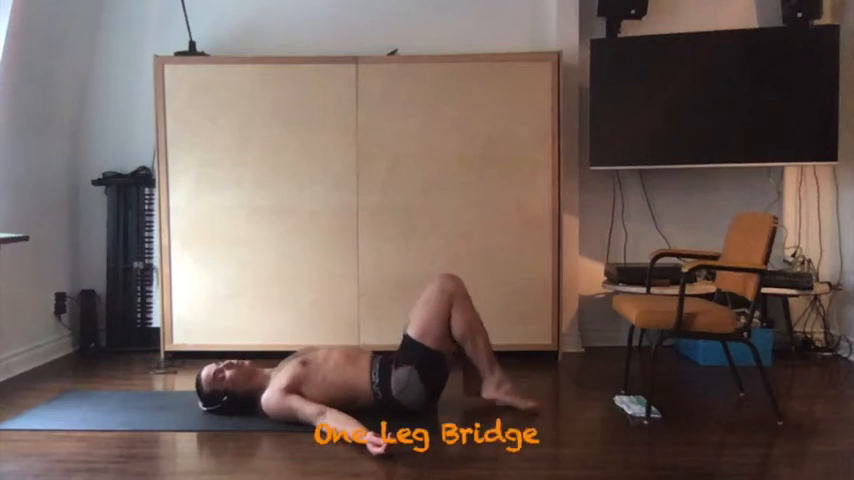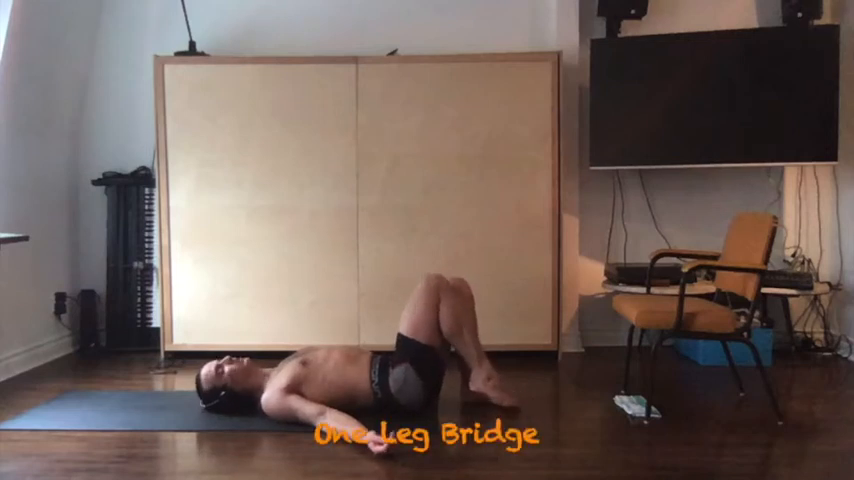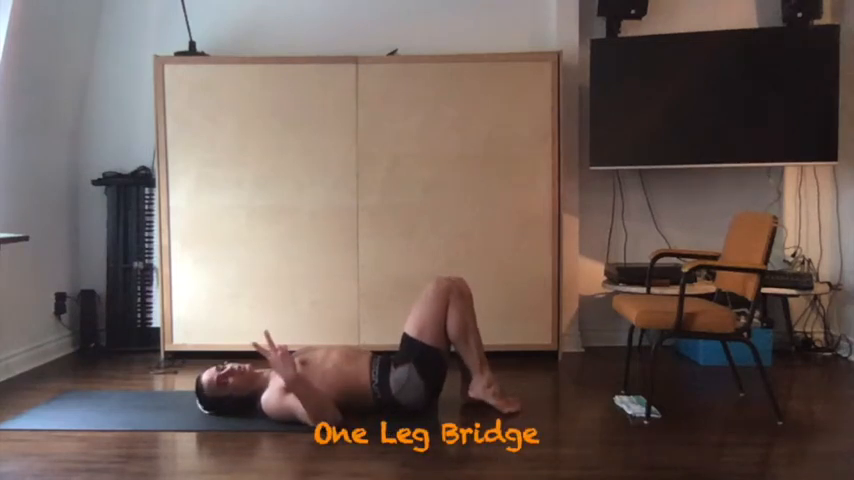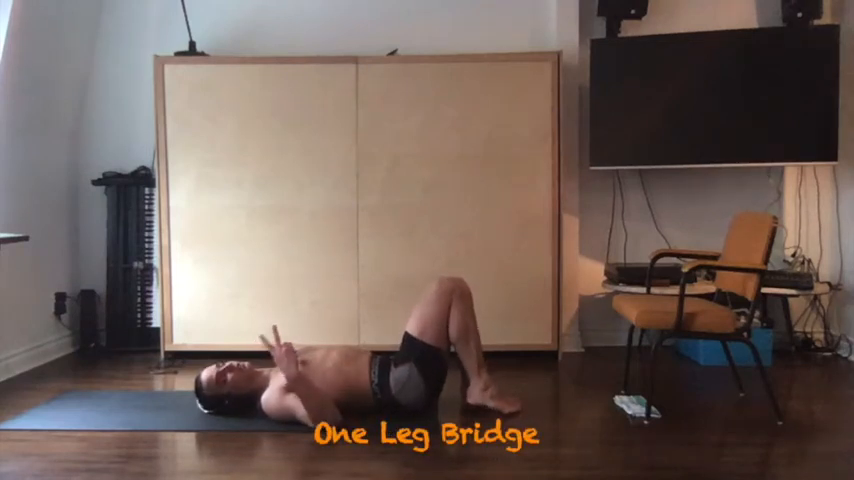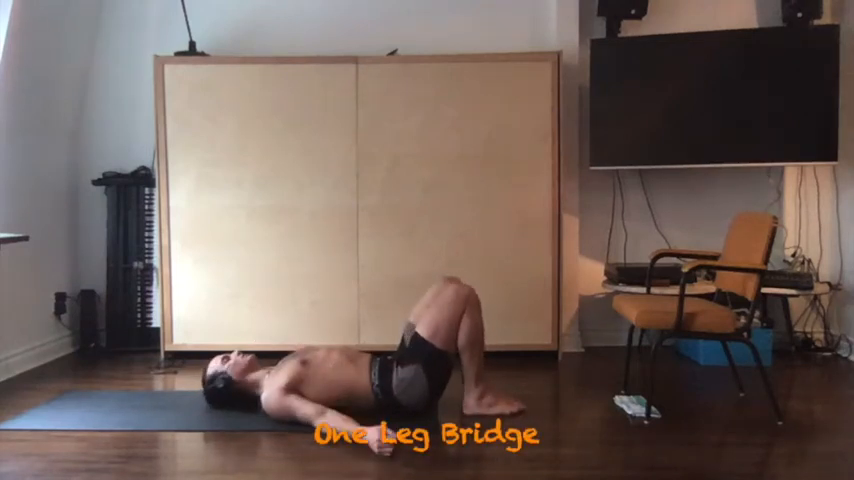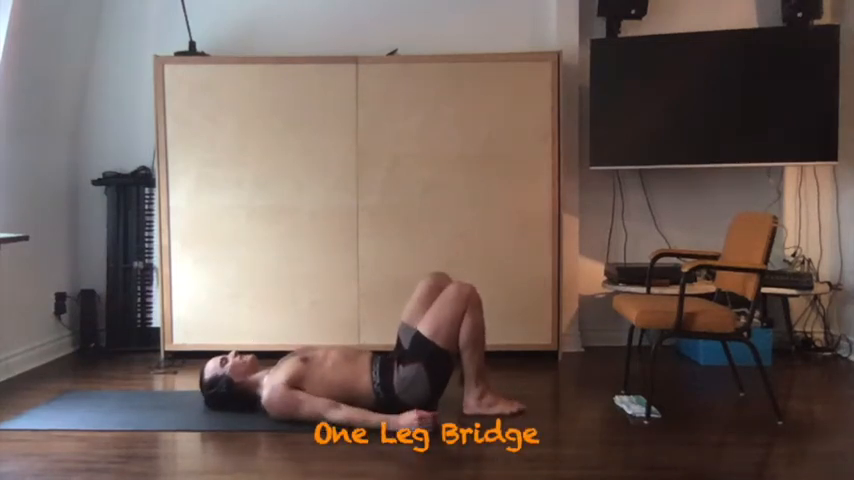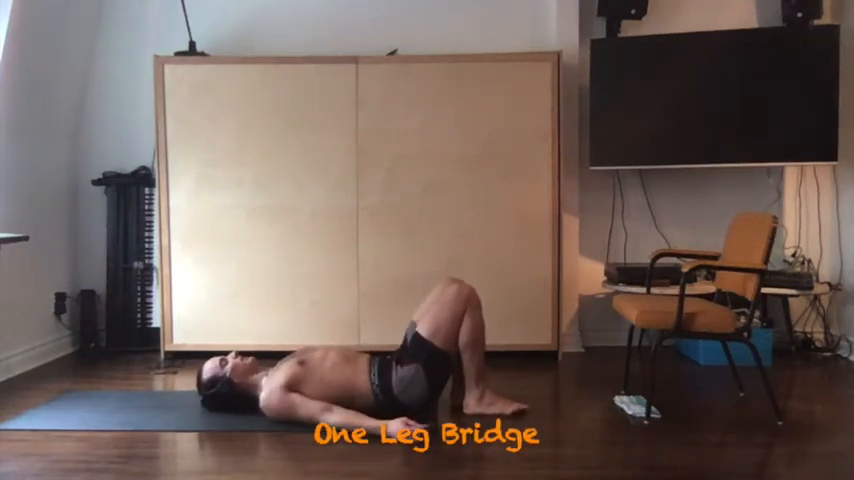
dt=0.7s
person 1, frame 1
left shoulder: (279, 374)
right shoulder: (272, 400)
right elbow: (322, 415)
right wrist: (366, 437)
left hip: (393, 365)
right hip: (404, 385)
left knee: (448, 282)
right knee: (449, 291)
left ankle: (475, 377)
right ankle: (494, 383)
person 1, frame 2
left shoulder: (280, 372)
right shoulder: (272, 399)
right elbow: (322, 415)
right wrist: (365, 434)
left hip: (391, 369)
right hip: (401, 384)
left knee: (457, 286)
right knee: (434, 284)
left ankle: (472, 387)
right ankle: (481, 375)
person 1, frame 3
left shoulder: (276, 377)
right shoulder: (273, 399)
right elbow: (329, 419)
right wrist: (292, 380)
left hip: (392, 369)
right hip: (405, 384)
left knee: (455, 288)
right knee: (445, 289)
left ankle: (472, 386)
right ankle: (482, 383)
person 1, frame 4
left shoulder: (277, 375)
right shoulder: (273, 400)
right elbow: (329, 419)
right wrist: (295, 376)
left hip: (394, 370)
right hip: (404, 385)
left knee: (452, 288)
right knee: (448, 289)
left ankle: (473, 385)
right ankle: (479, 387)
person 1, frame 5
left shoulder: (278, 374)
right shoulder: (272, 398)
right elbow: (321, 416)
right wrist: (367, 432)
left hip: (394, 366)
right hip: (404, 385)
left knee: (449, 285)
right knee: (462, 295)
left ankle: (475, 385)
right ankle: (476, 397)
person 1, frame 6
left shoulder: (278, 375)
right shoulder: (274, 397)
right elbow: (333, 412)
right wrist: (394, 421)
left hip: (394, 365)
right hip: (404, 384)
left knee: (437, 281)
right knee: (464, 294)
left ankle: (473, 381)
right ankle: (478, 397)
person 1, frame 7
left shoulder: (275, 376)
right shoulder: (272, 398)
right elbow: (326, 413)
right wrist: (386, 426)
left hip: (393, 365)
right hip: (402, 385)
left knee: (451, 285)
right knee: (463, 295)
left ankle: (461, 391)
right ankle: (478, 396)
